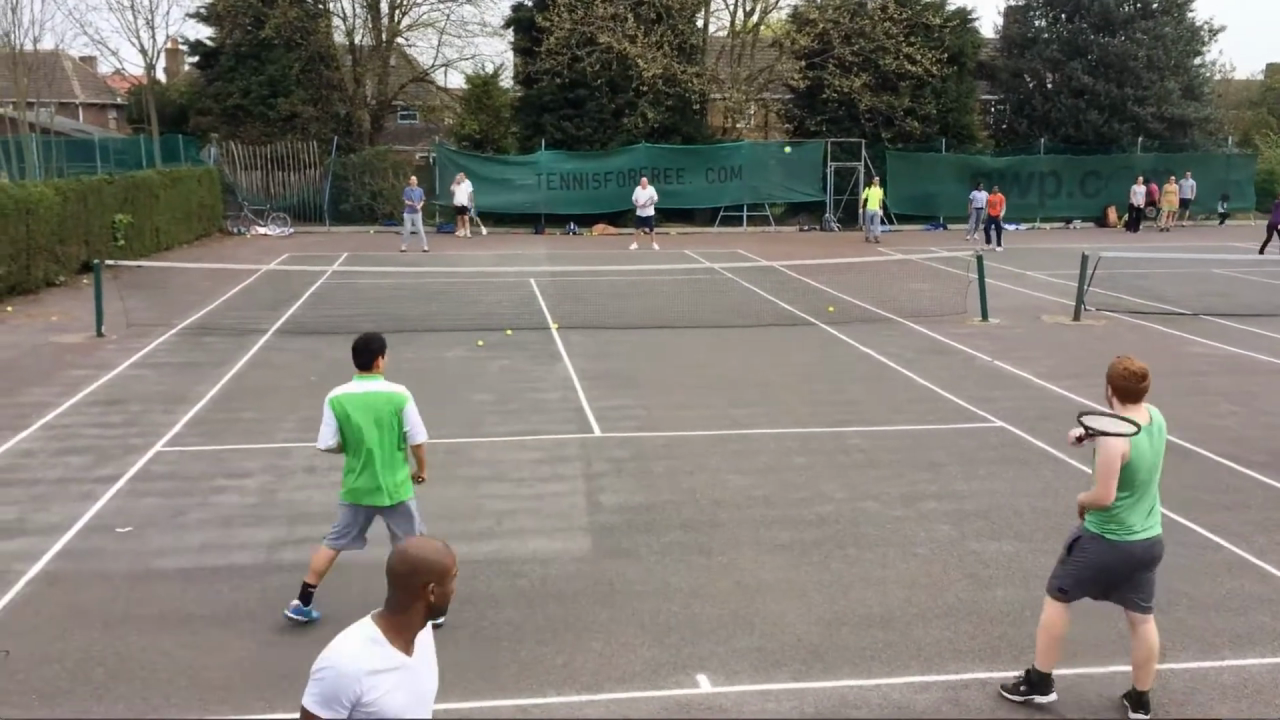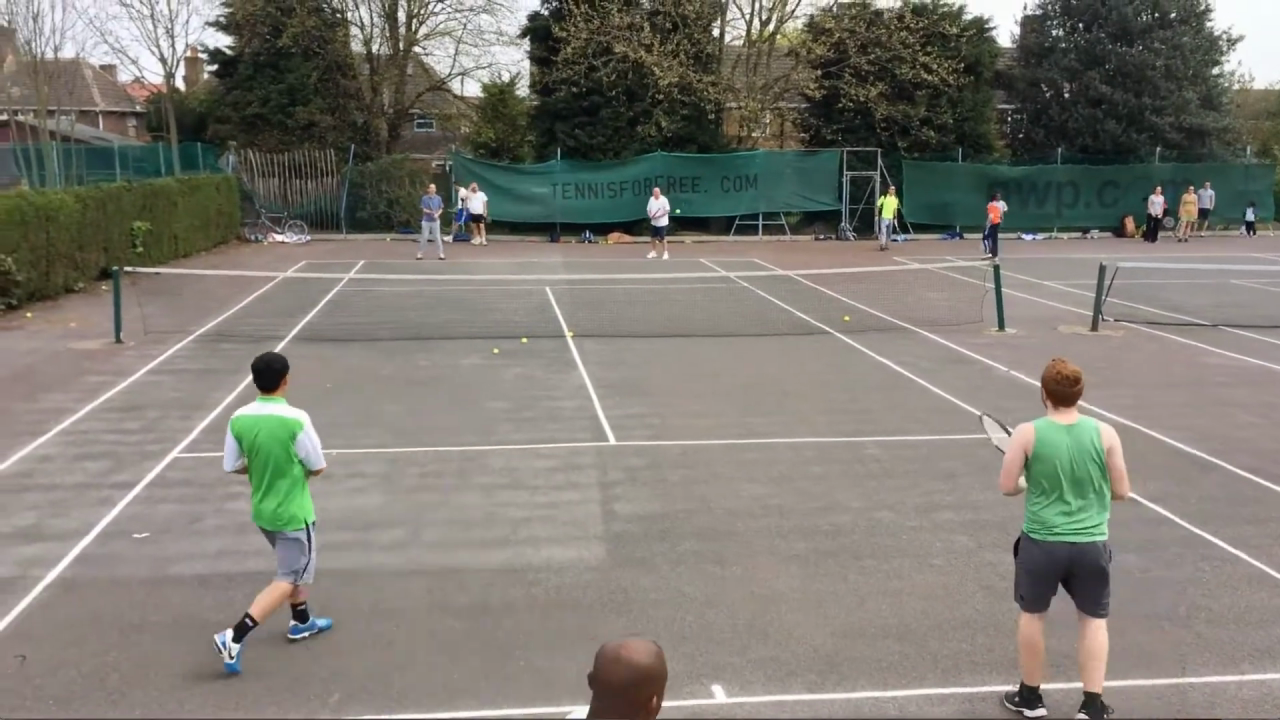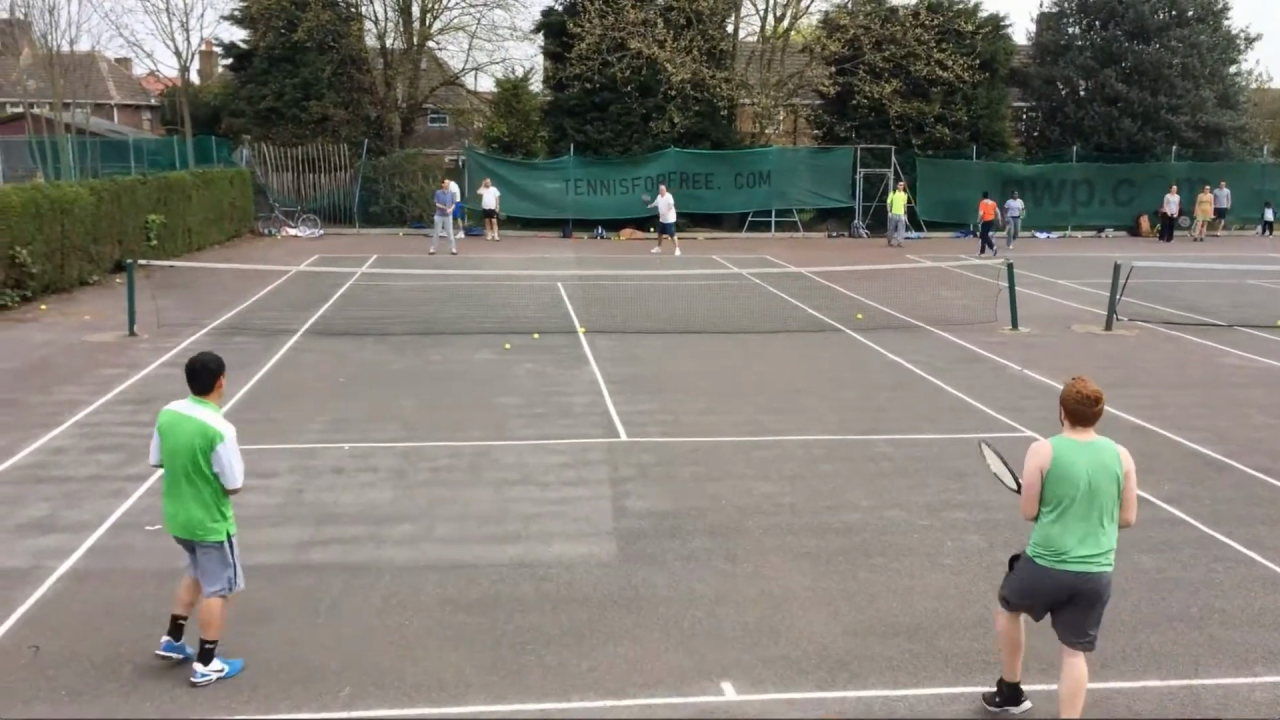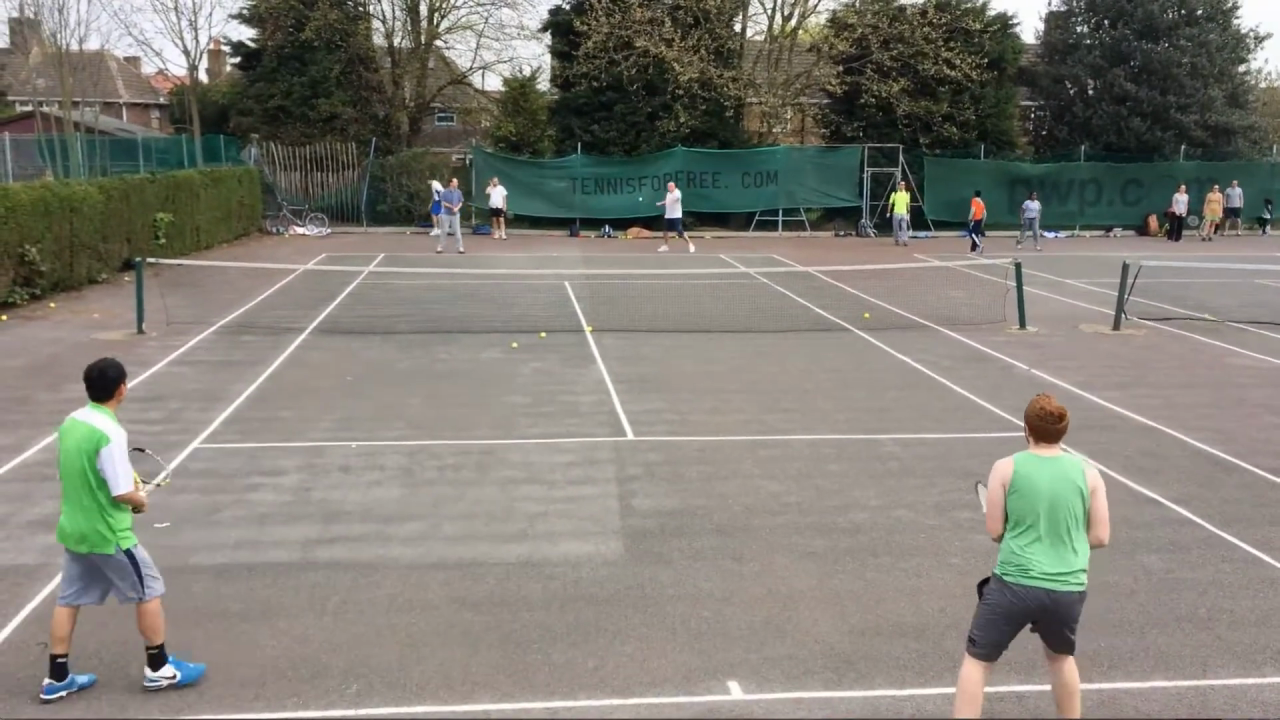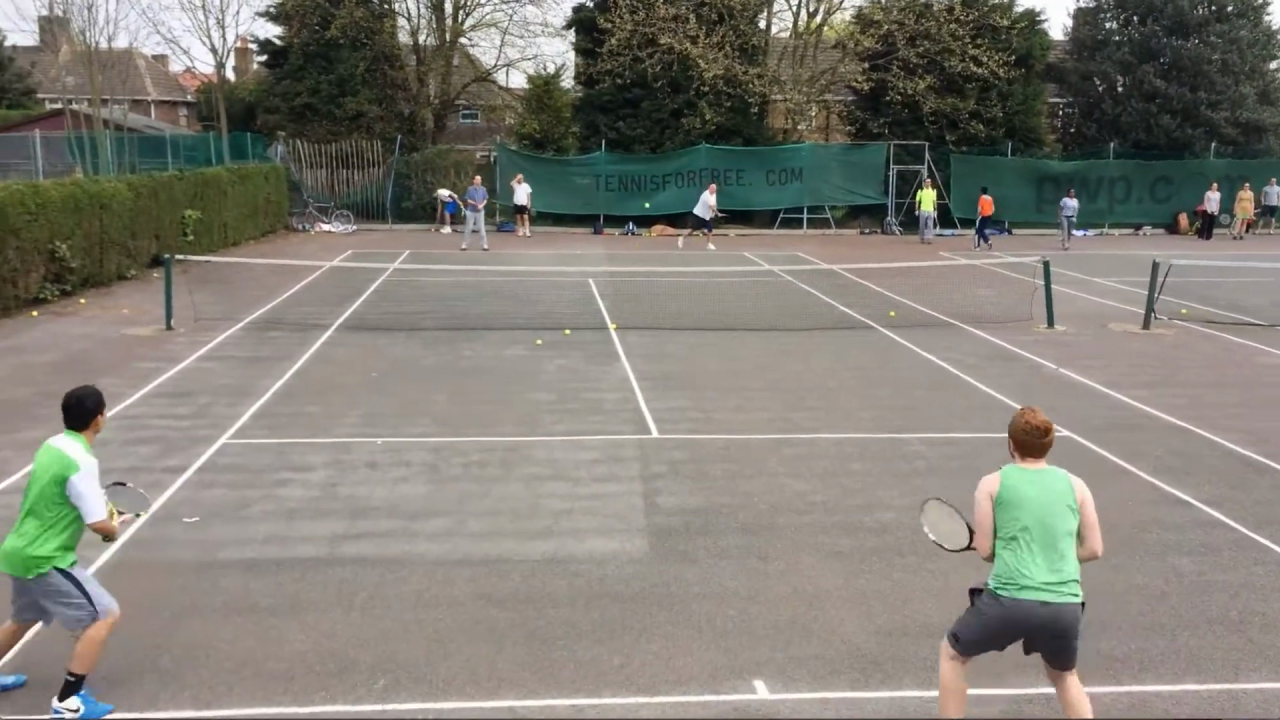
dt=0.5s
person 1, frame 1
left shoulder: (1112, 437)
right shoulder: (1156, 417)
left elbow: (1102, 498)
left wrist: (1081, 500)
right wrist: (1089, 432)
left hip: (1106, 542)
right hip: (1149, 541)
left knee: (1057, 601)
right knee: (1142, 618)
left ankle: (1039, 682)
person 1, frame 2
left shoulder: (1027, 433)
right shoulder: (1104, 433)
left elbow: (1007, 486)
right elbow: (1122, 491)
left hip: (1041, 543)
right hip: (1091, 544)
left knee: (1032, 615)
right knee: (1094, 620)
person 1, frame 3
left shoulder: (1043, 451)
right shoulder: (1121, 456)
left elbow: (1029, 512)
right elbow: (1127, 518)
left hip: (1044, 565)
right hip: (1094, 574)
left knee: (1008, 607)
right knee: (1075, 652)
left ankle: (1010, 692)
person 1, frame 4
left shoulder: (1006, 468)
right shoulder: (1088, 473)
left elbow: (995, 531)
right elbow: (1101, 537)
left hip: (1013, 584)
right hip: (1067, 590)
left knee: (976, 660)
right knee: (1059, 657)
person 1, frame 5
left shoulder: (992, 483)
right shoulder: (1073, 484)
left elbow: (986, 551)
right elbow: (1095, 549)
left hip: (1009, 601)
right hip: (1064, 601)
left knee: (951, 653)
right knee: (1064, 677)
person 2, frame 1
left shoulder: (336, 398)
right shoulder: (398, 396)
left elbow: (328, 444)
right elbow: (417, 441)
right wrist: (420, 468)
left hip: (356, 489)
right hip: (395, 489)
left knee: (333, 543)
left ankle: (302, 603)
person 2, frame 2
left shoulder: (238, 419)
right shoulder: (296, 420)
left elbow: (232, 466)
right elbow: (317, 467)
left hip: (263, 510)
right hip: (293, 513)
left knee: (289, 568)
right knee: (289, 578)
left ankle: (302, 622)
right ankle: (234, 637)
person 2, frame 3
left shoulder: (167, 413)
right shoulder: (219, 429)
left elbow: (158, 461)
right elbow: (234, 486)
right wrist: (220, 475)
left hip: (177, 517)
right hip: (210, 523)
left knee: (199, 574)
right knee: (218, 590)
left ankle: (172, 639)
right ankle: (204, 664)
person 2, frame 4
left shoulder: (69, 423)
right shoulder: (110, 433)
right elbow: (122, 494)
right wrist: (139, 500)
left hip: (72, 530)
right hip: (108, 535)
left knee: (69, 600)
right knee: (149, 593)
left ankle: (57, 677)
right ankle: (158, 668)
person 2, frame 5
left shoulder: (52, 446)
right shoulder: (81, 461)
right elbow: (97, 523)
left wrist: (103, 518)
right wrist: (113, 529)
right hip: (43, 559)
right knee: (105, 616)
